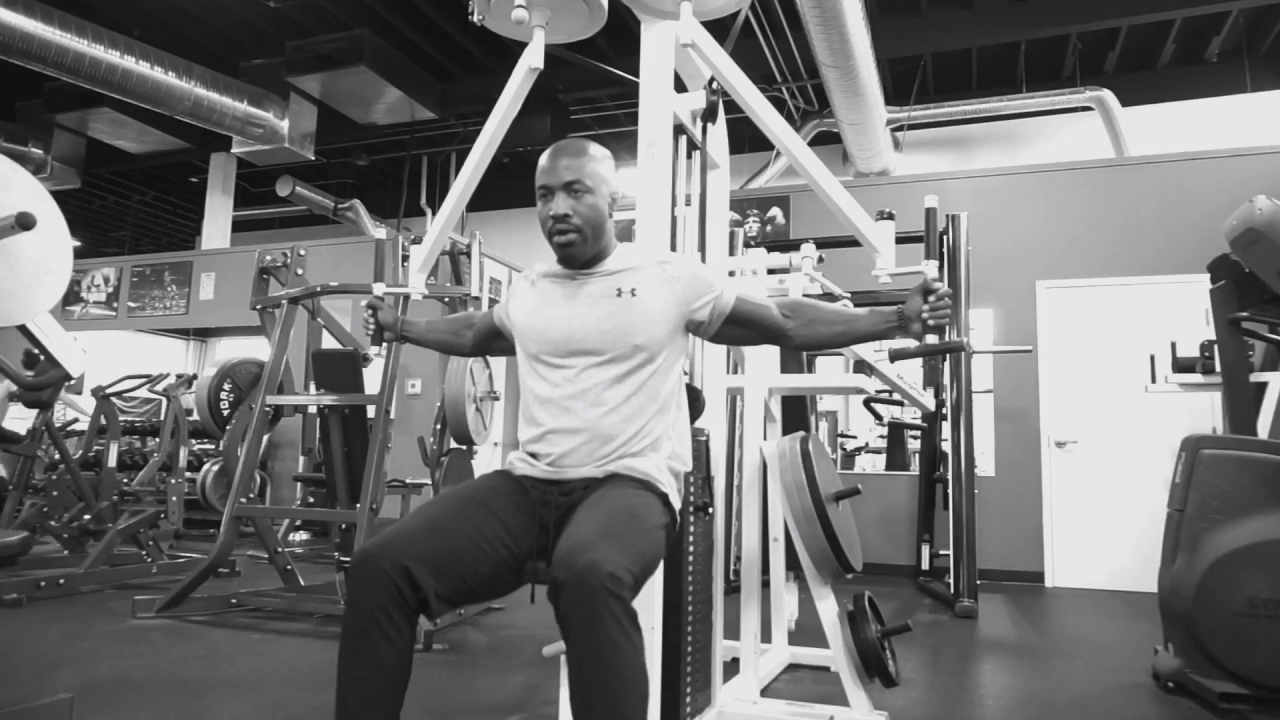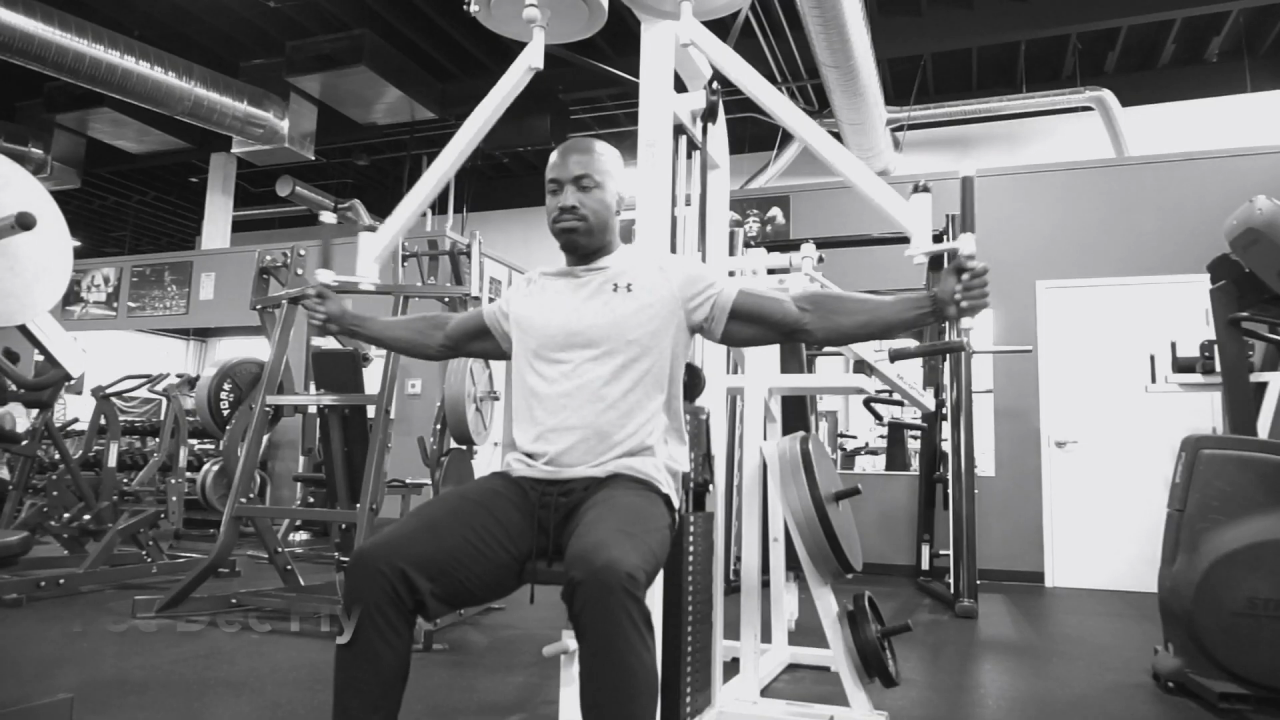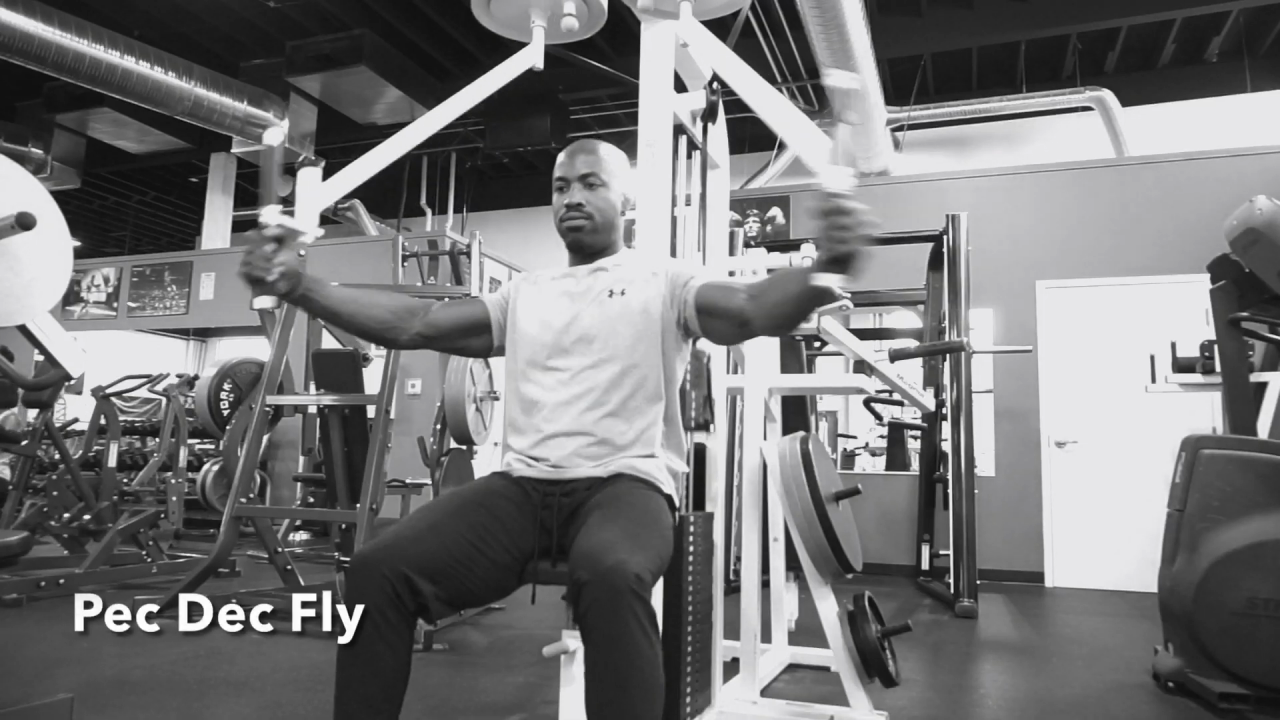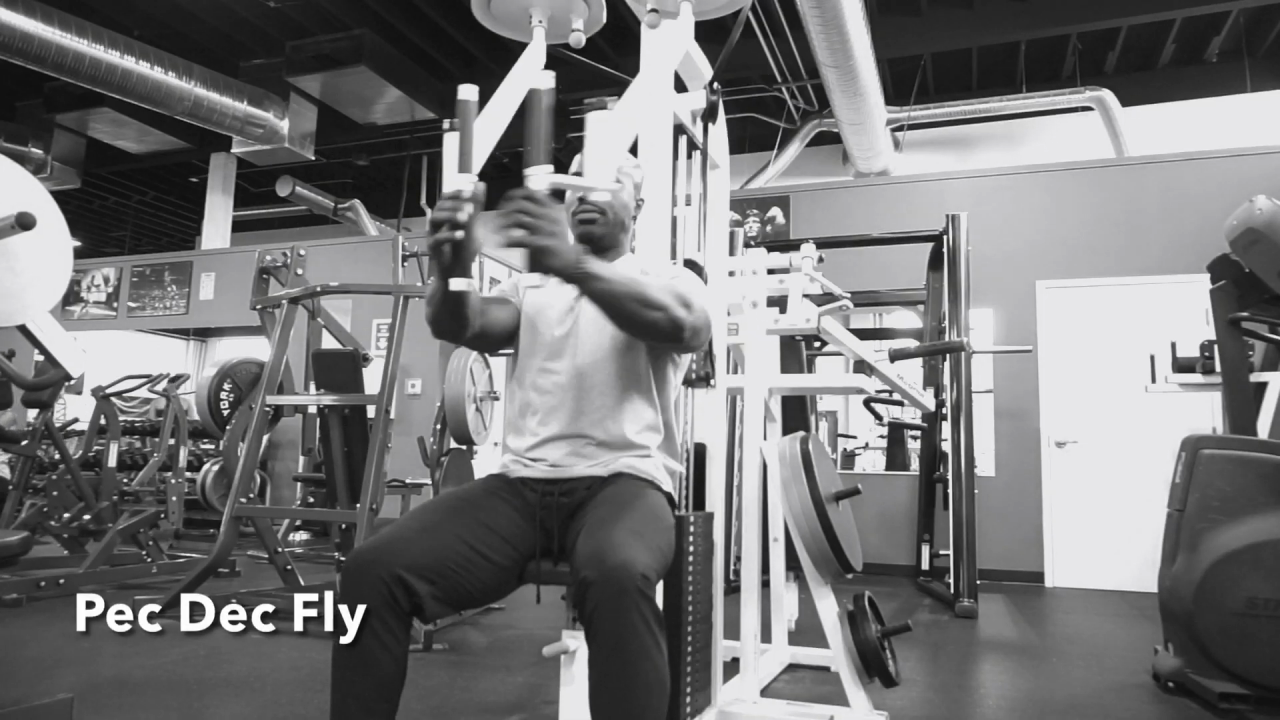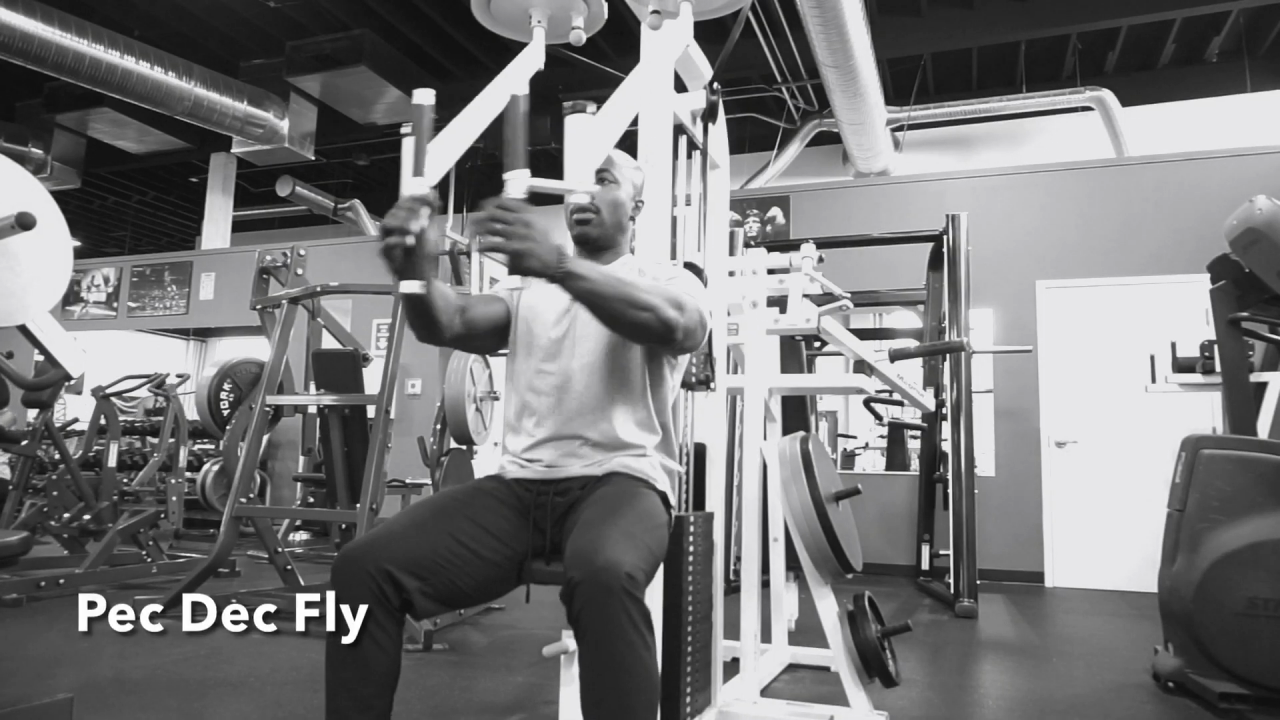
dt=0.4s
person 1, frame 1
left shoulder: (670, 277)
right shoulder: (526, 291)
left elbow: (787, 322)
right elbow: (476, 334)
left wrist: (899, 319)
right wrist: (401, 327)
left hip: (628, 482)
right hip: (528, 482)
left knee: (588, 574)
right knee: (382, 566)
person 1, frame 2
left shoulder: (670, 279)
right shoulder: (526, 294)
left elbow: (805, 316)
right elbow: (443, 336)
left wrist: (934, 303)
right wrist: (344, 319)
left hip: (626, 481)
right hip: (523, 483)
left knee: (604, 574)
right knee: (379, 566)
person 1, frame 3
left shoulder: (664, 281)
right shoulder: (523, 293)
left elbow: (758, 311)
right elbow: (413, 323)
left wrist: (828, 265)
right wrist: (295, 283)
left hip: (627, 482)
right hip: (522, 484)
left knee: (610, 578)
right knee: (379, 570)
person 1, frame 4
left shoulder: (670, 282)
right shoulder: (531, 291)
left elbow: (676, 325)
right elbow: (458, 324)
left wrist: (570, 262)
right wrist: (450, 268)
left hip: (622, 481)
right hip: (521, 484)
left knee: (617, 577)
right knee: (374, 570)
person 1, frame 5
left shoulder: (666, 282)
right shoulder: (529, 293)
left elbow: (668, 325)
right elbow: (448, 323)
left wrist: (557, 263)
right wrist: (415, 271)
left hip: (619, 481)
right hip: (518, 485)
left knee: (603, 576)
right knee: (365, 565)
